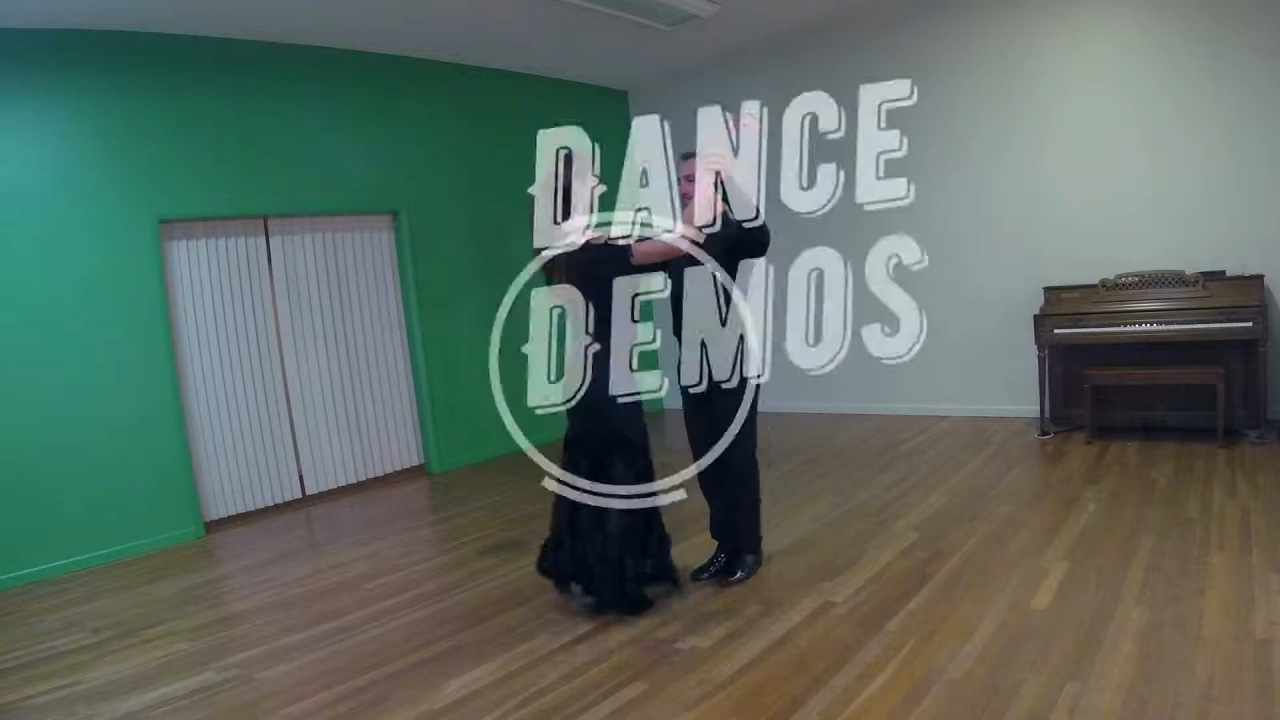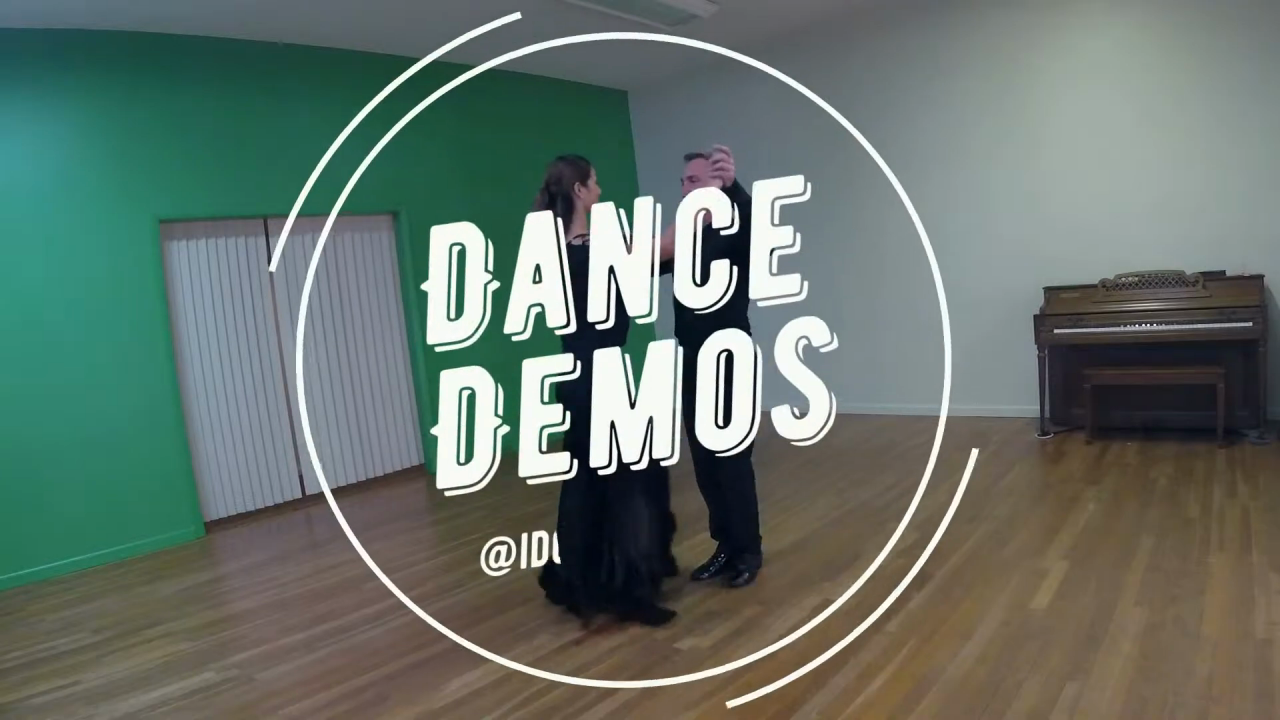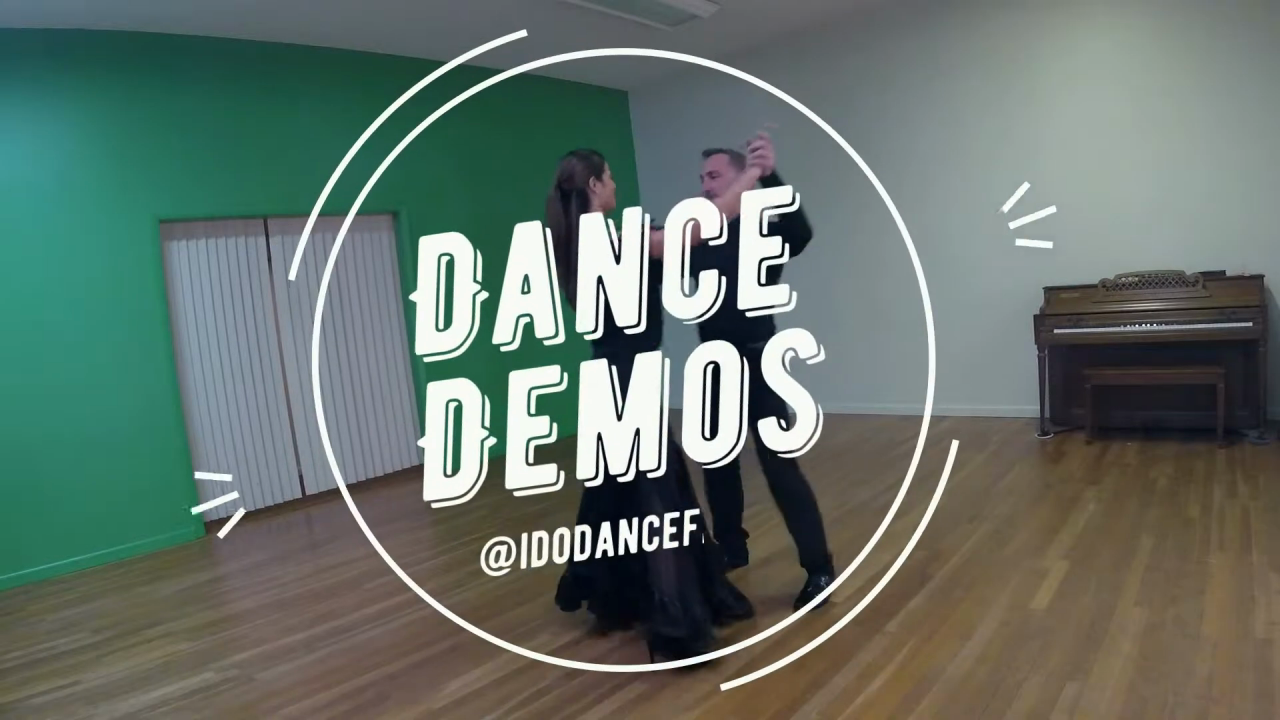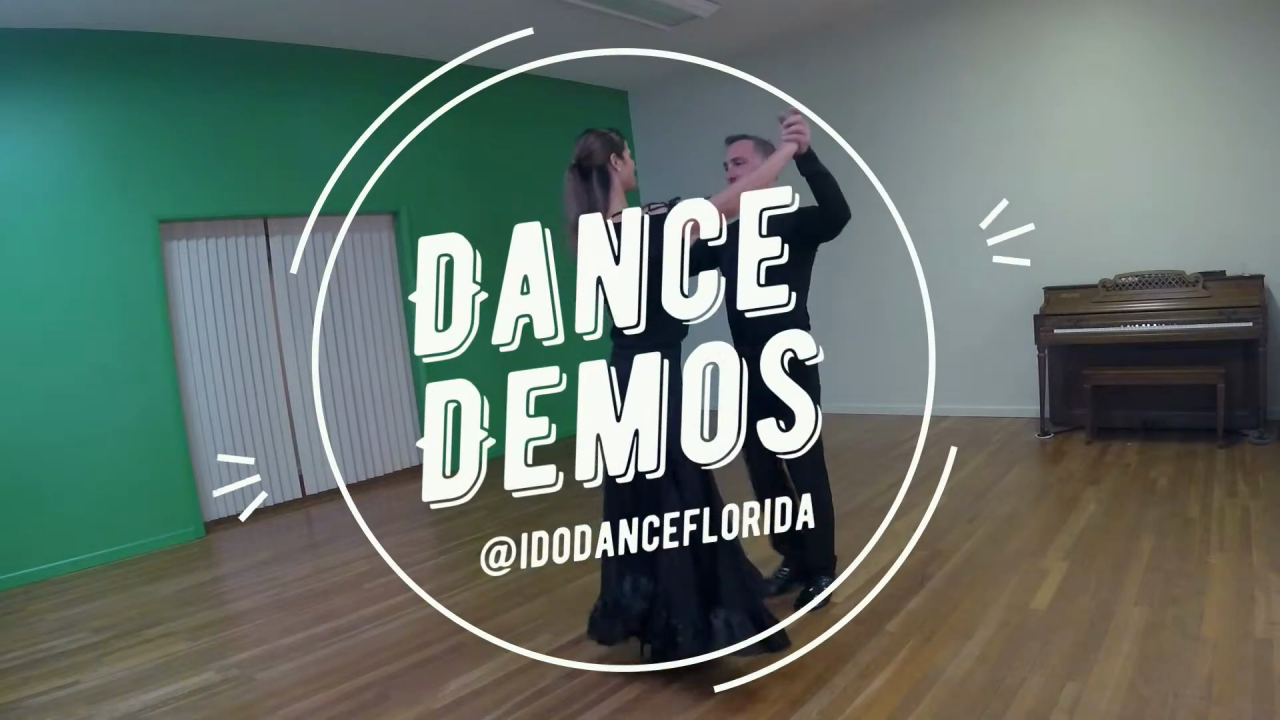
dt=0.4s
person 1, frame 1
left shoulder: (564, 257)
right shoulder: (594, 252)
left elbow: (637, 262)
right elbow: (674, 247)
right hip: (605, 381)
left knee: (589, 484)
right knee: (622, 484)
left ankle: (594, 586)
right ankle: (617, 593)
person 1, frame 2
left shoulder: (562, 251)
right shoulder: (591, 251)
left hip: (572, 377)
right hip: (595, 379)
left knee: (589, 484)
right knee: (633, 478)
left ankle: (579, 586)
right ankle: (634, 589)
person 1, frame 3
left shoulder: (582, 251)
right elbow: (704, 224)
right wrist: (752, 176)
right hip: (627, 387)
left knee: (613, 496)
right knee: (658, 500)
left ankle: (611, 598)
right ankle: (676, 628)
person 1, frame 4
right shoulder: (646, 225)
right elbow: (738, 198)
right wrist: (788, 151)
left hip: (626, 377)
left knee: (641, 503)
right knee: (672, 504)
left ankle: (652, 620)
right ankle: (677, 635)
person 2, frame 1
left shoulder: (732, 237)
left elbow: (757, 235)
left wrist: (725, 180)
left knee: (738, 460)
right knee: (707, 462)
left ankle: (749, 549)
right ankle: (726, 546)
person 2, frame 2
left shoulder: (735, 236)
left wrist: (732, 185)
left hip: (731, 362)
right hip: (694, 365)
left knee: (732, 460)
right knee: (704, 461)
left ankle: (746, 552)
right ankle: (729, 546)
person 2, frame 3
left shoulder: (765, 232)
right shoulder: (704, 243)
left elbow: (800, 232)
left wrist: (769, 177)
left hip: (758, 366)
left knee: (779, 469)
right knee: (716, 466)
left ankle: (819, 569)
right ankle: (731, 548)
person 2, frame 4
left shoulder: (795, 224)
right shoulder: (729, 237)
left elbow: (837, 214)
left wrist: (805, 155)
left hip: (790, 364)
right hip: (747, 367)
left knee: (805, 469)
right knee: (763, 470)
left ankle: (821, 570)
right ankle: (794, 559)
